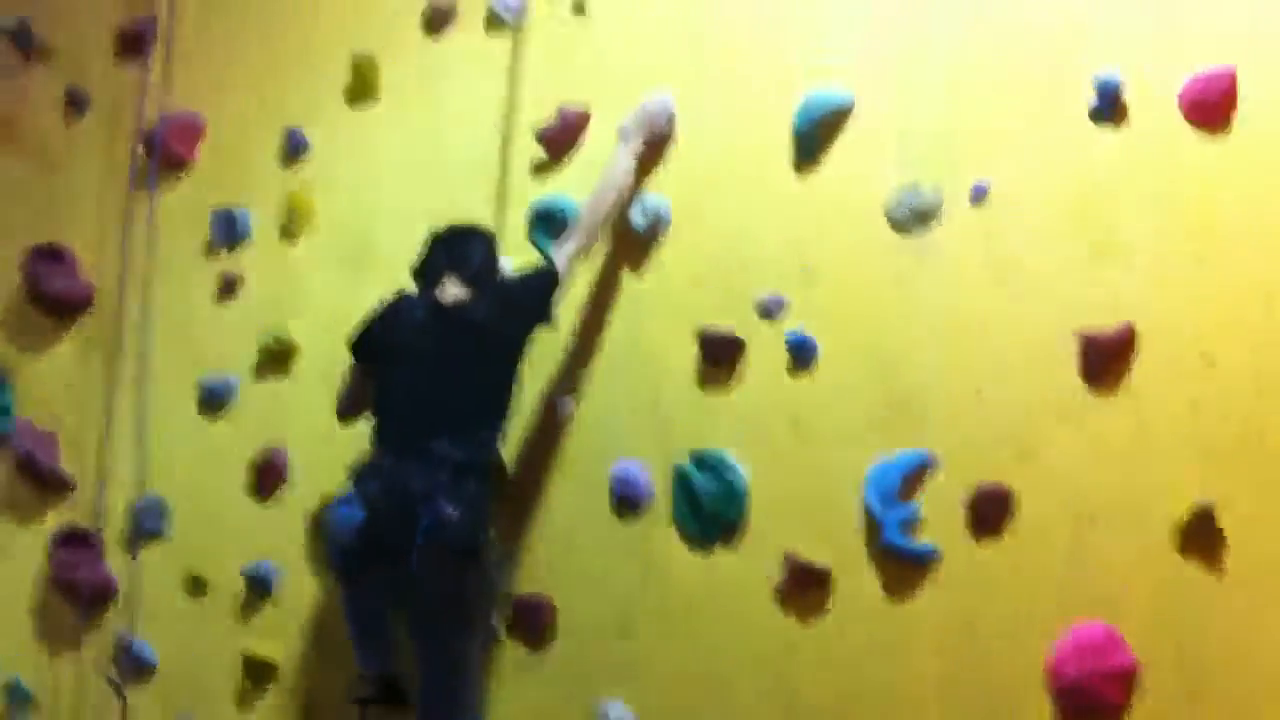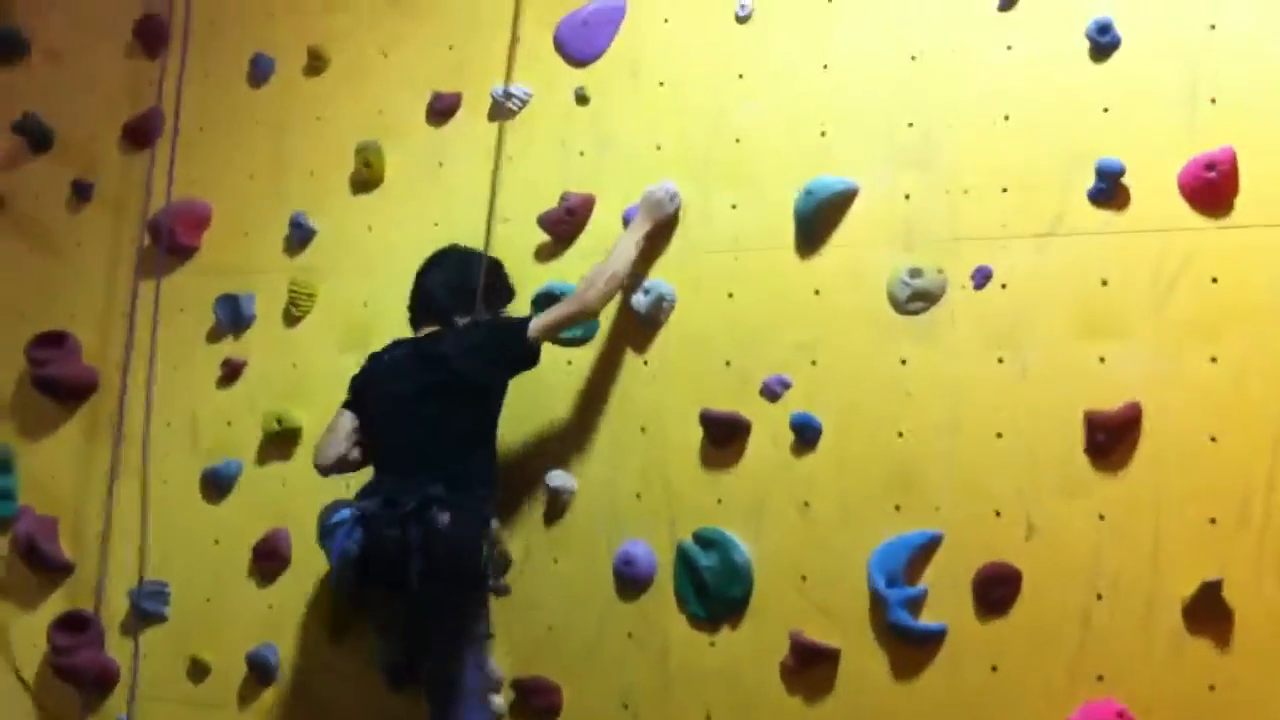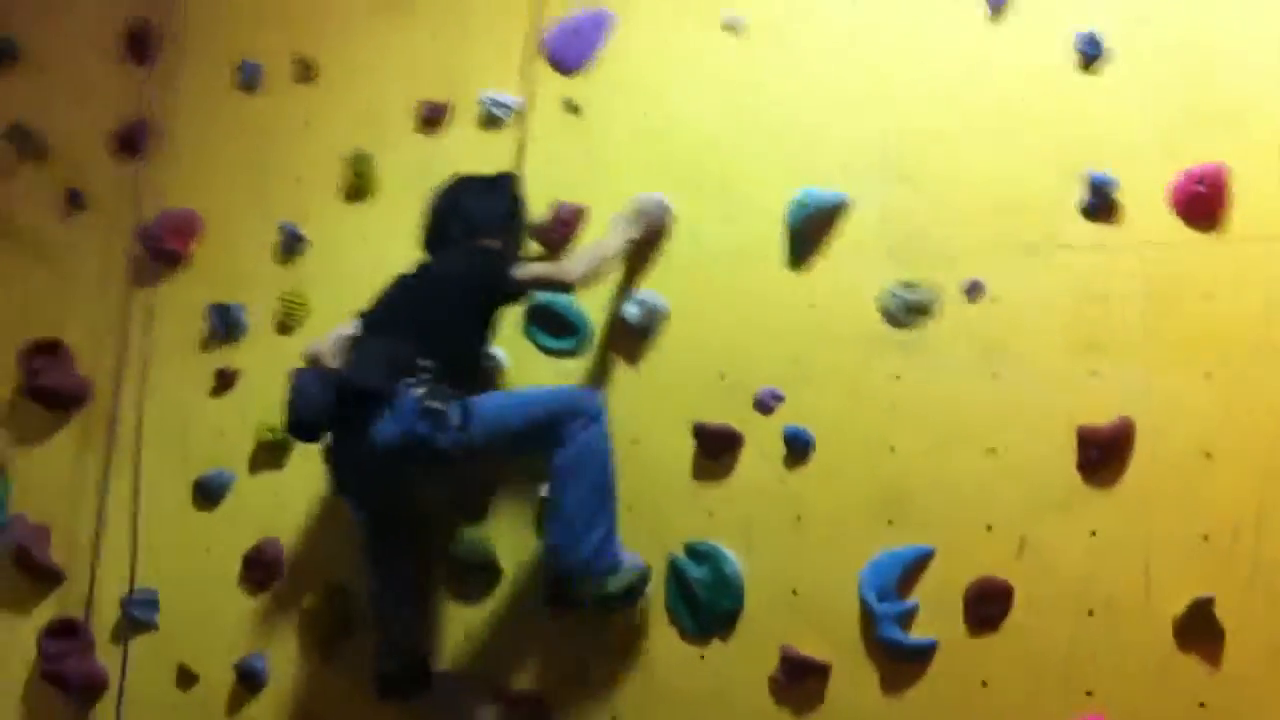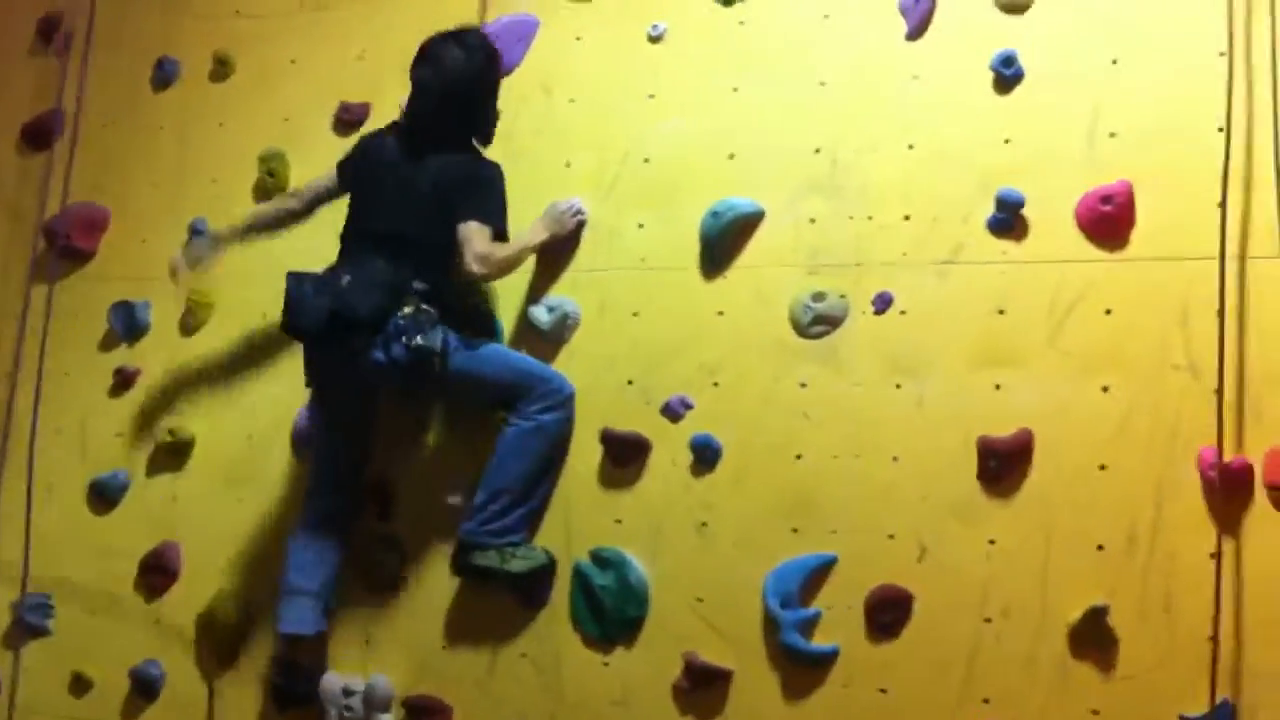
dt=1s
person 1, frame 1
left shoulder: (394, 321)
right shoulder: (508, 309)
left elbow: (348, 409)
right elbow: (590, 226)
right wrist: (635, 140)
left hip: (373, 523)
right hip: (450, 536)
left knee: (340, 520)
person 1, frame 2
left shoulder: (381, 366)
right shoulder: (483, 346)
left elbow: (327, 458)
right elbow: (586, 302)
right wrist: (642, 225)
left hip: (373, 548)
right hip: (448, 553)
left knee: (337, 517)
left ankle: (406, 645)
person 1, frame 3
left shoulder: (406, 288)
right shoulder: (478, 269)
left elbow: (321, 352)
right elbow: (569, 273)
right wrist: (629, 229)
left hip: (355, 439)
right hip: (412, 418)
left knee: (387, 537)
right knee: (581, 409)
left ankle: (400, 661)
right ankle: (587, 568)
person 1, frame 4
left shoulder: (380, 149)
right shoulder: (475, 173)
left elbow: (296, 202)
right elbow: (477, 264)
left wrist: (219, 240)
right wrist: (542, 234)
left knee: (330, 491)
right knee: (548, 395)
left ankle: (298, 633)
right ankle: (490, 539)
